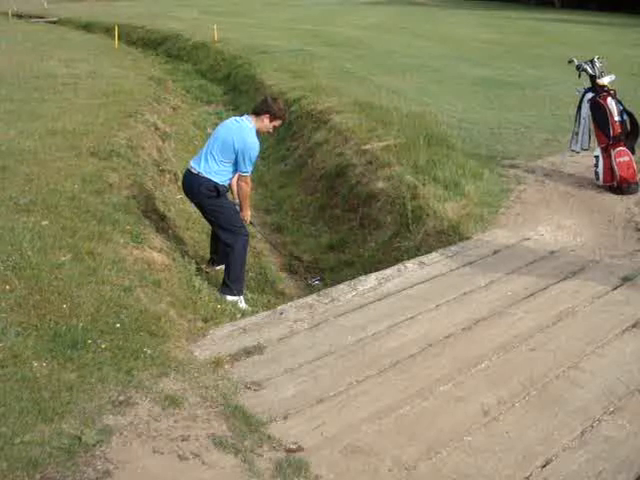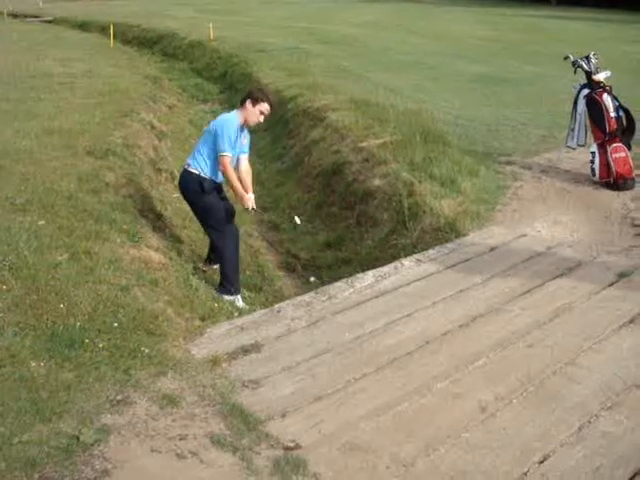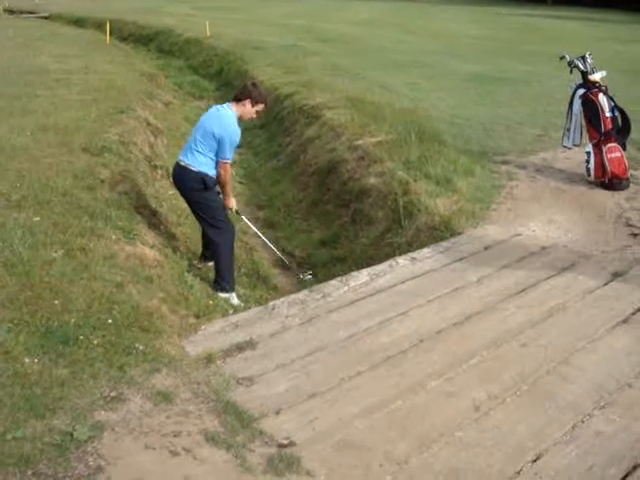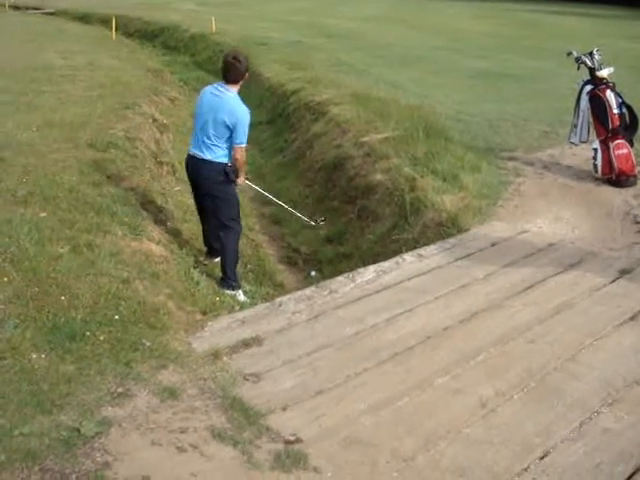
dt=0.7s
person 1, frame 1
left shoulder: (233, 122)
right shoulder: (250, 142)
right elbow: (244, 181)
left wrist: (238, 204)
right wrist: (245, 209)
left hip: (192, 178)
right hip: (206, 187)
left knee: (225, 217)
right knee: (239, 234)
left ankle: (218, 259)
right ankle: (232, 291)
person 1, frame 2
left shoulder: (244, 133)
right shoulder: (227, 123)
left elbow: (243, 164)
right elbow: (224, 164)
left wrist: (250, 193)
right wrist: (242, 195)
left hip: (208, 182)
right hip: (197, 183)
left knee: (227, 215)
right knee: (229, 232)
left ankle: (214, 259)
right ankle: (230, 290)
person 1, frame 3
left shoulder: (218, 111)
right shoulder: (231, 128)
right elbow: (224, 169)
left wrist: (223, 194)
right wrist: (228, 196)
left hip: (184, 171)
right hip: (195, 179)
left knee: (213, 214)
right knee: (224, 229)
left ankle: (208, 255)
right ankle: (224, 287)
person 1, frame 4
left shoulder: (206, 92)
right shoulder: (240, 110)
right elbow: (238, 153)
right wrist: (240, 175)
left hip: (193, 161)
right hip: (215, 170)
left knee: (207, 211)
right knee: (230, 225)
left ankle: (213, 251)
right ankle: (230, 282)
